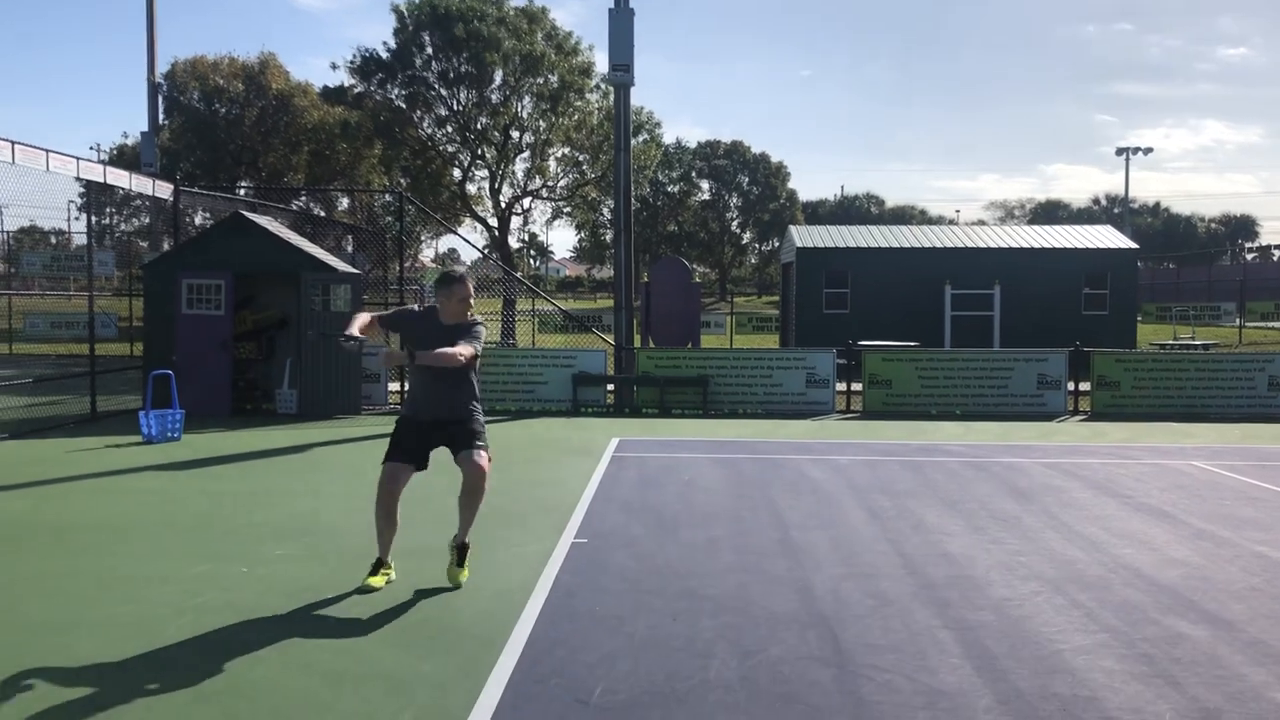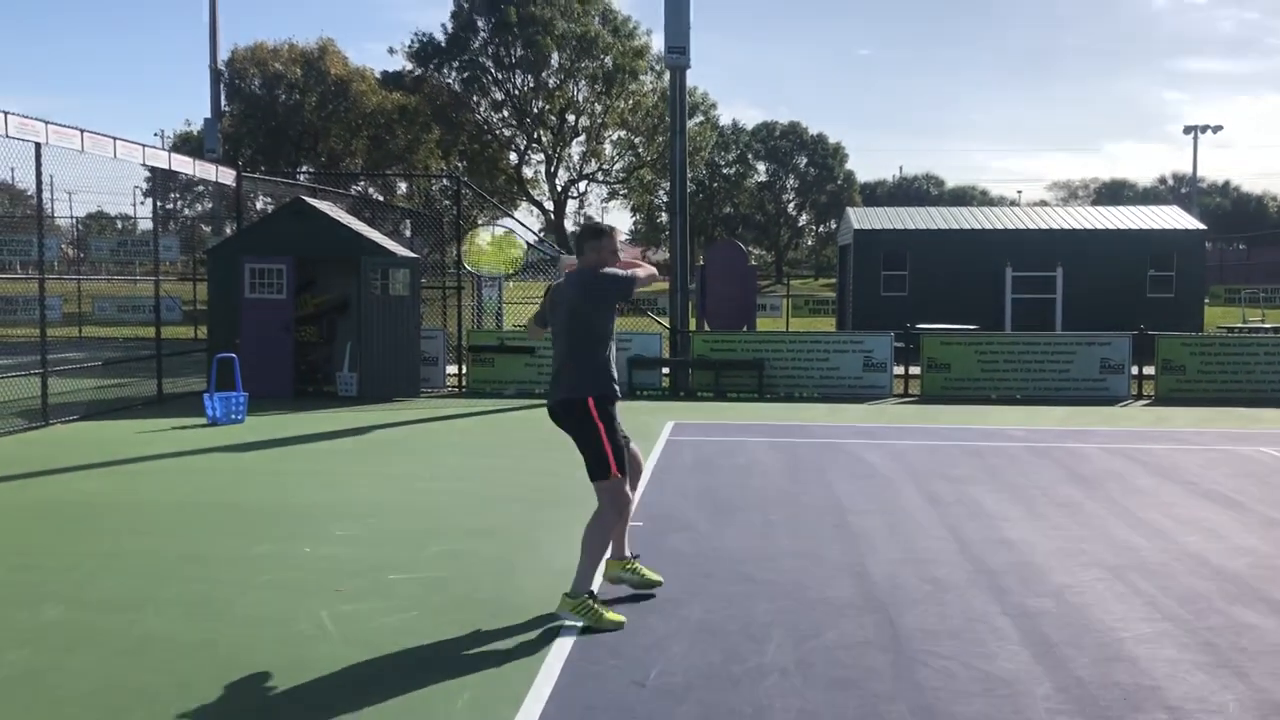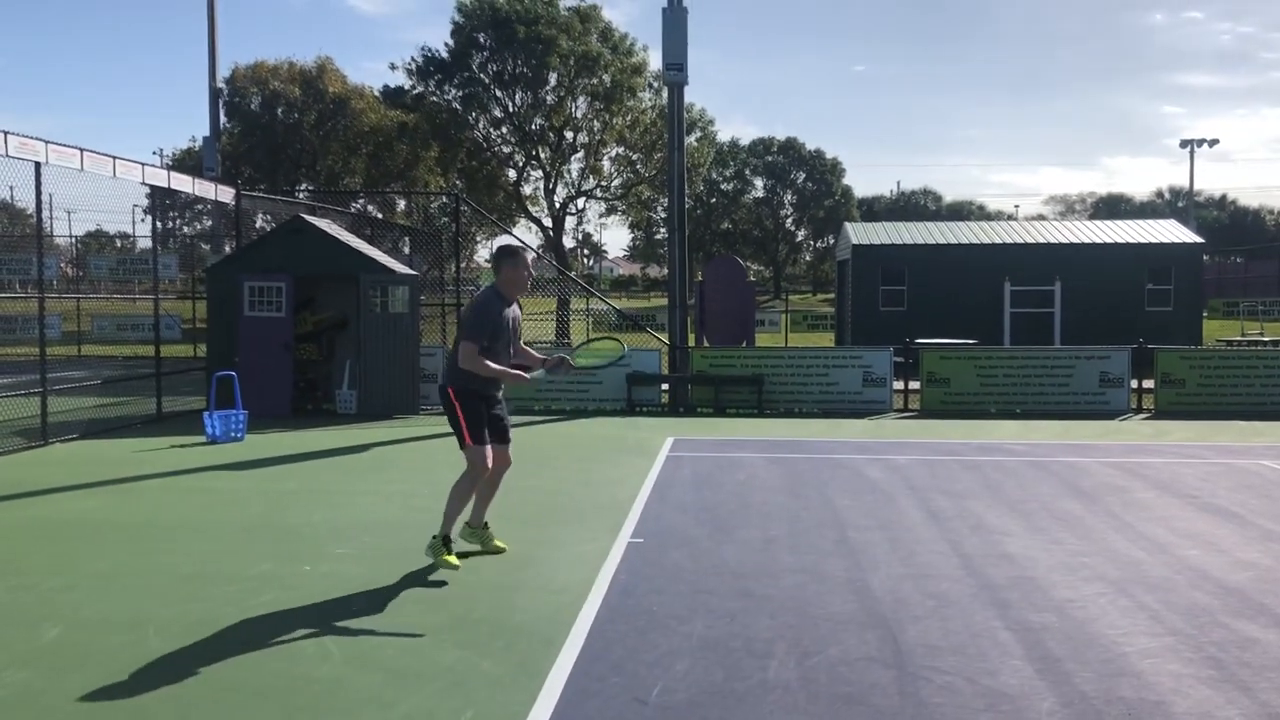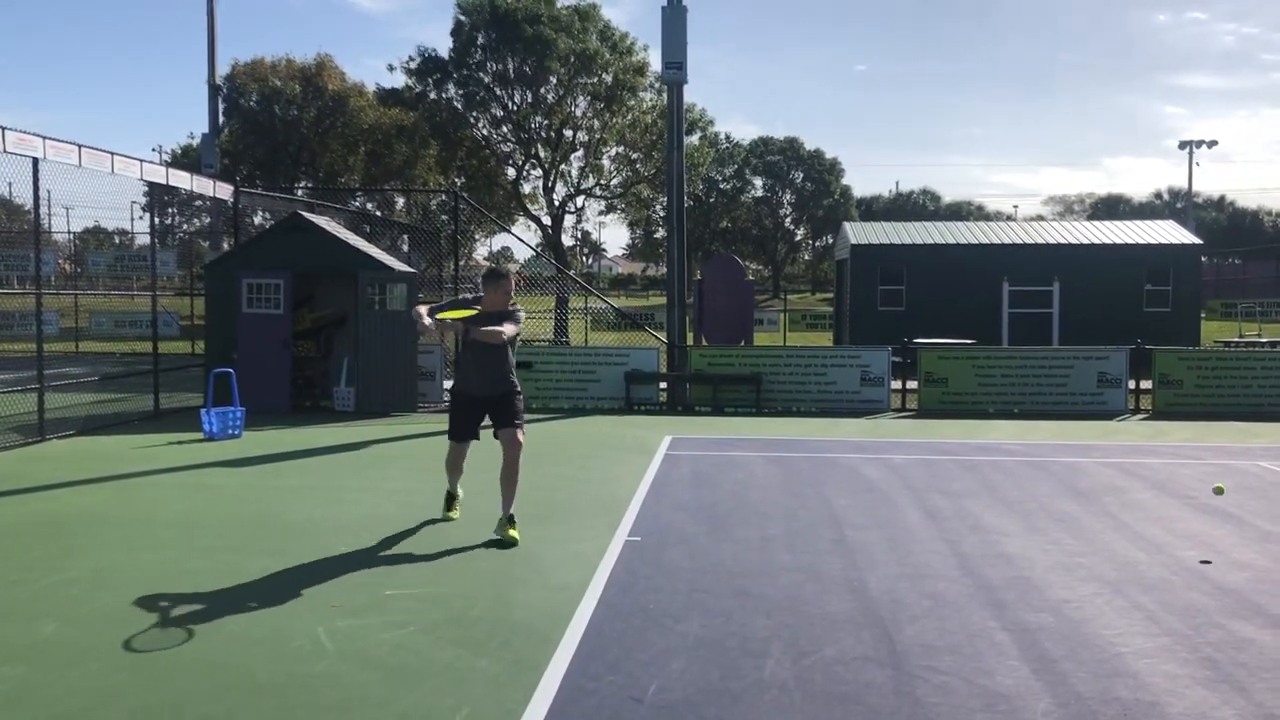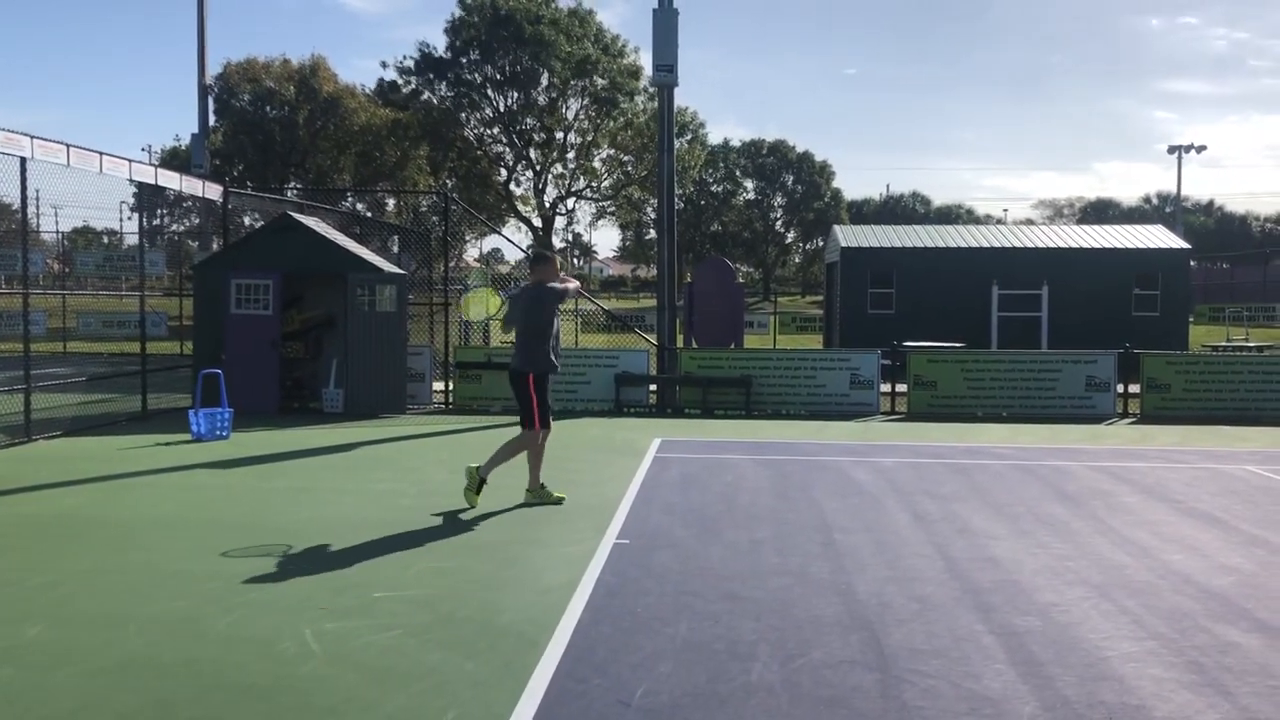
dt=1s
person 1, frame 1
left shoulder: (474, 327)
right shoulder: (415, 317)
left elbow: (457, 356)
right elbow: (370, 318)
left wrist: (410, 357)
right wrist: (353, 329)
left hip: (462, 415)
right hip: (418, 415)
left knee: (478, 470)
right knee: (388, 484)
left ankle: (460, 543)
right ankle: (384, 562)
person 1, frame 2
left shoulder: (560, 287)
right shoulder: (600, 279)
left elbow: (535, 326)
right elbow: (649, 273)
right wrist: (617, 264)
left hip: (567, 400)
right hip: (585, 401)
left knee: (632, 466)
right knee: (614, 496)
left ankle: (621, 562)
right ankle: (578, 596)
person 1, frame 3
left shoulder: (514, 306)
right shoulder: (484, 306)
left elbow: (516, 348)
right elbow: (466, 359)
left wrist: (546, 361)
right wrist: (509, 374)
left hip: (491, 394)
right hip: (463, 392)
left knee: (501, 463)
right knee: (480, 466)
left ankle: (475, 526)
right ankle: (441, 539)
person 1, frame 4
left shoulder: (514, 313)
right shoulder: (465, 305)
left elbow: (502, 334)
right elbow: (423, 309)
left wrist: (466, 330)
right wrist: (424, 320)
left hip: (504, 391)
right hip: (466, 391)
left knee: (513, 446)
right knee: (456, 453)
left ankle: (506, 520)
right ankle: (453, 491)
person 1, frame 5
left shoulder: (519, 295)
right shoulder: (545, 292)
left elbow: (507, 325)
right elbow: (574, 285)
right wrist: (559, 280)
left hip: (528, 371)
right hip: (530, 374)
left knee: (541, 430)
right knee: (531, 437)
left ankle: (534, 488)
right ankle: (481, 473)
